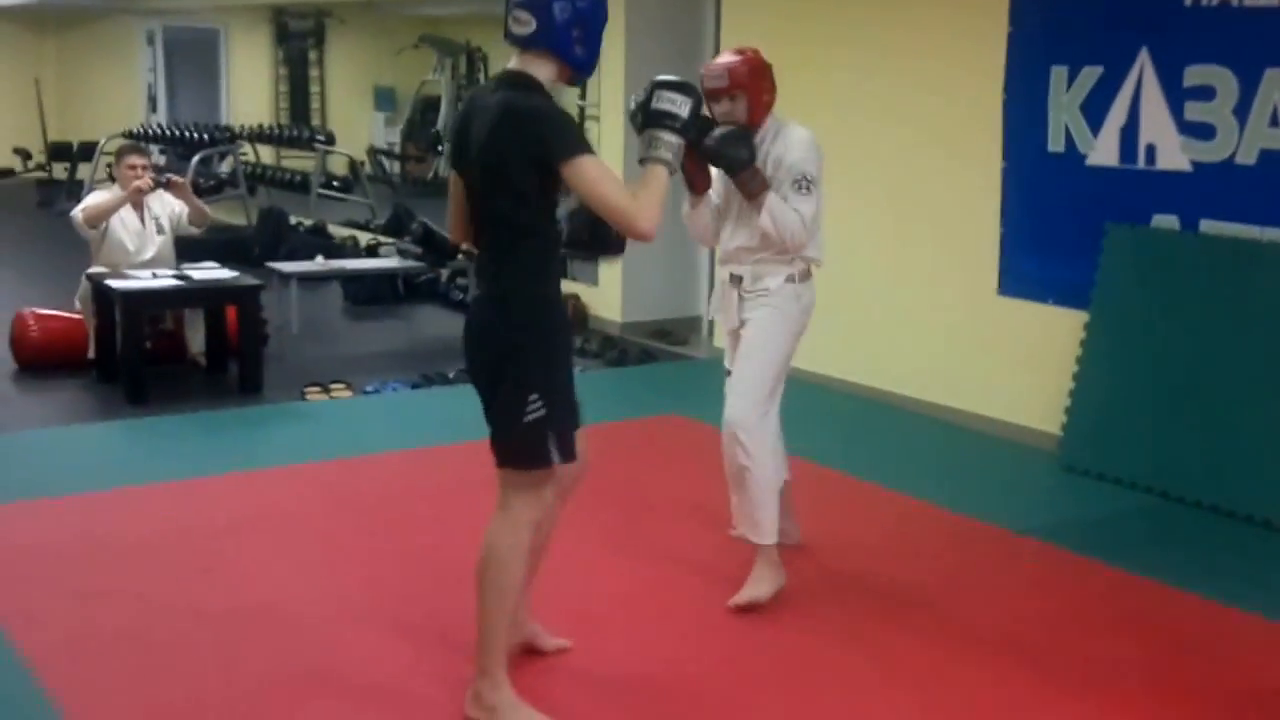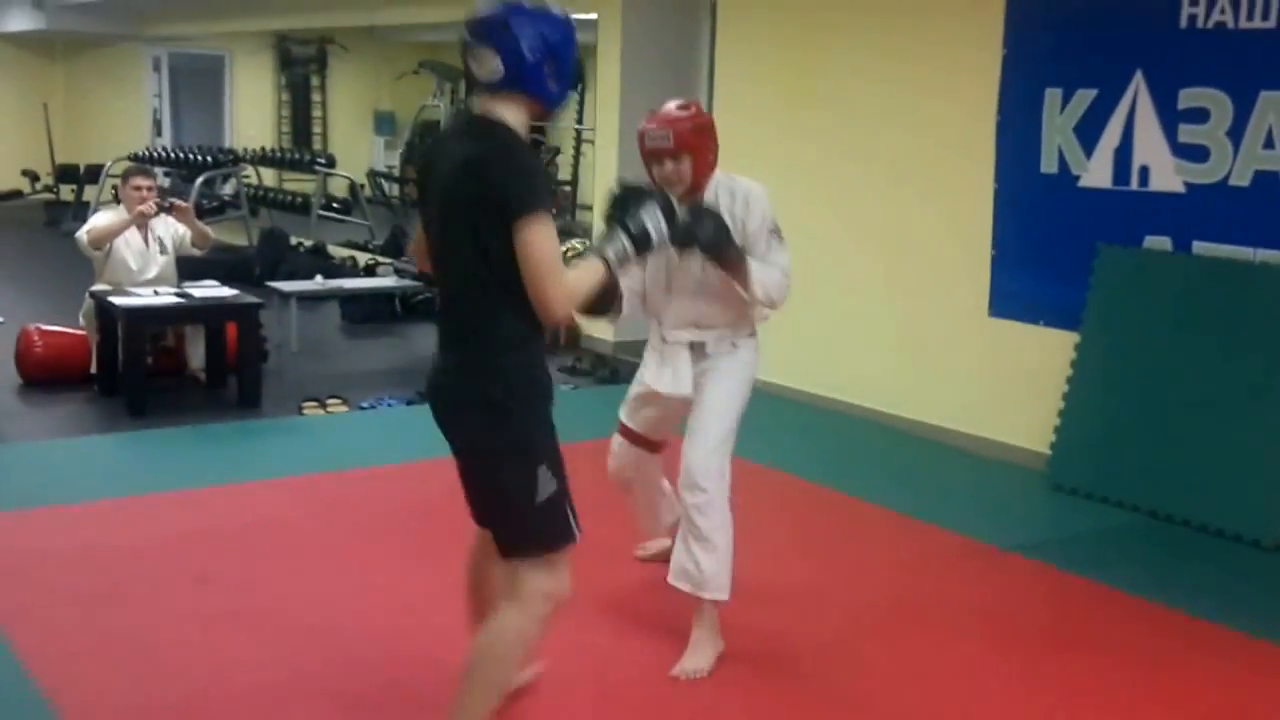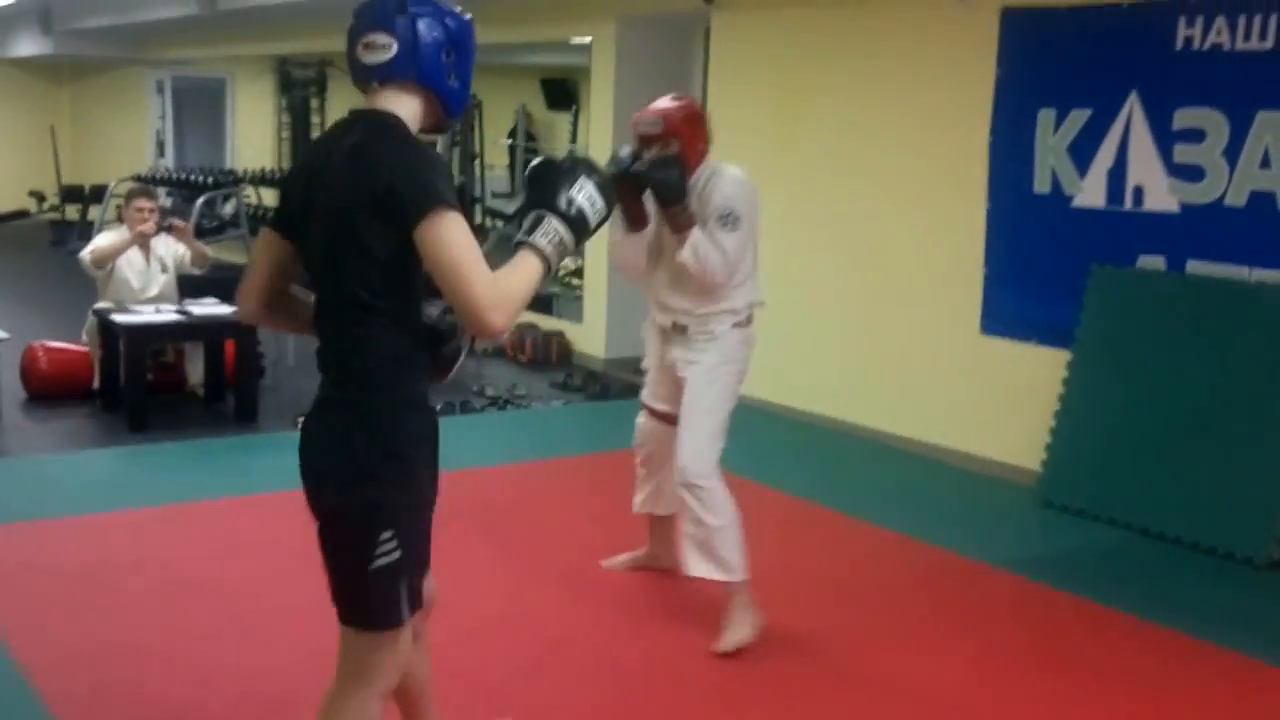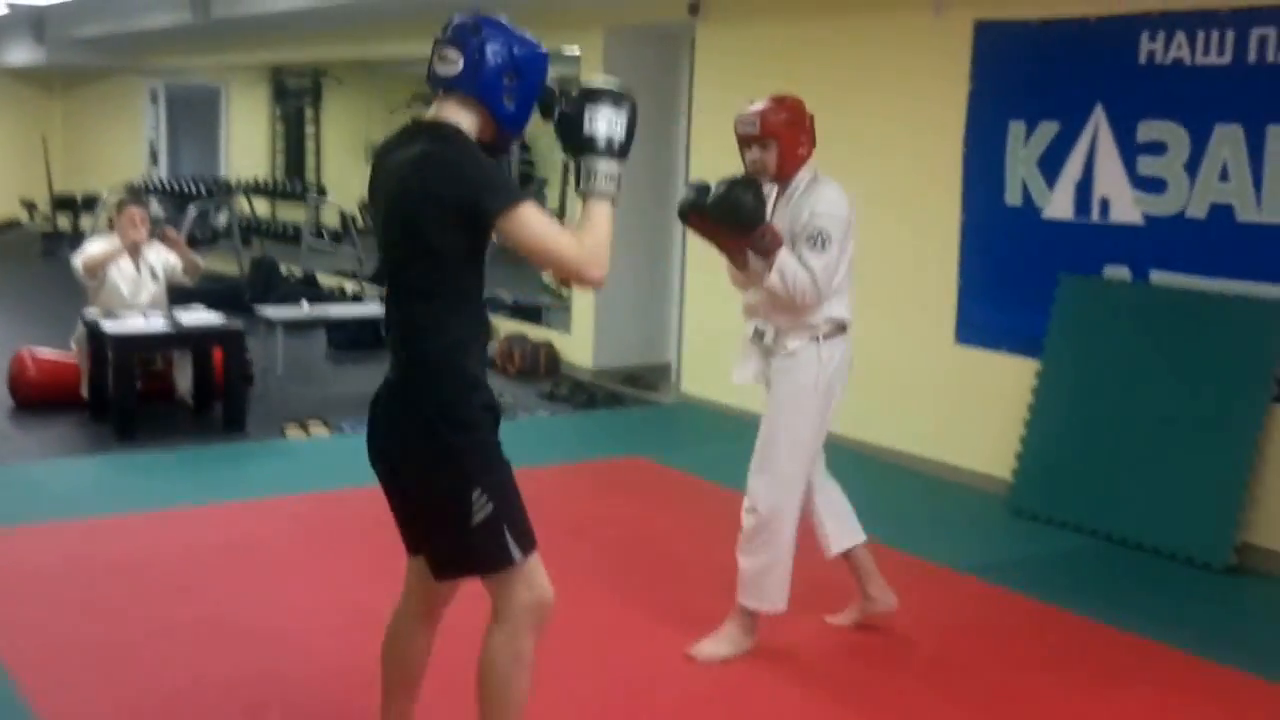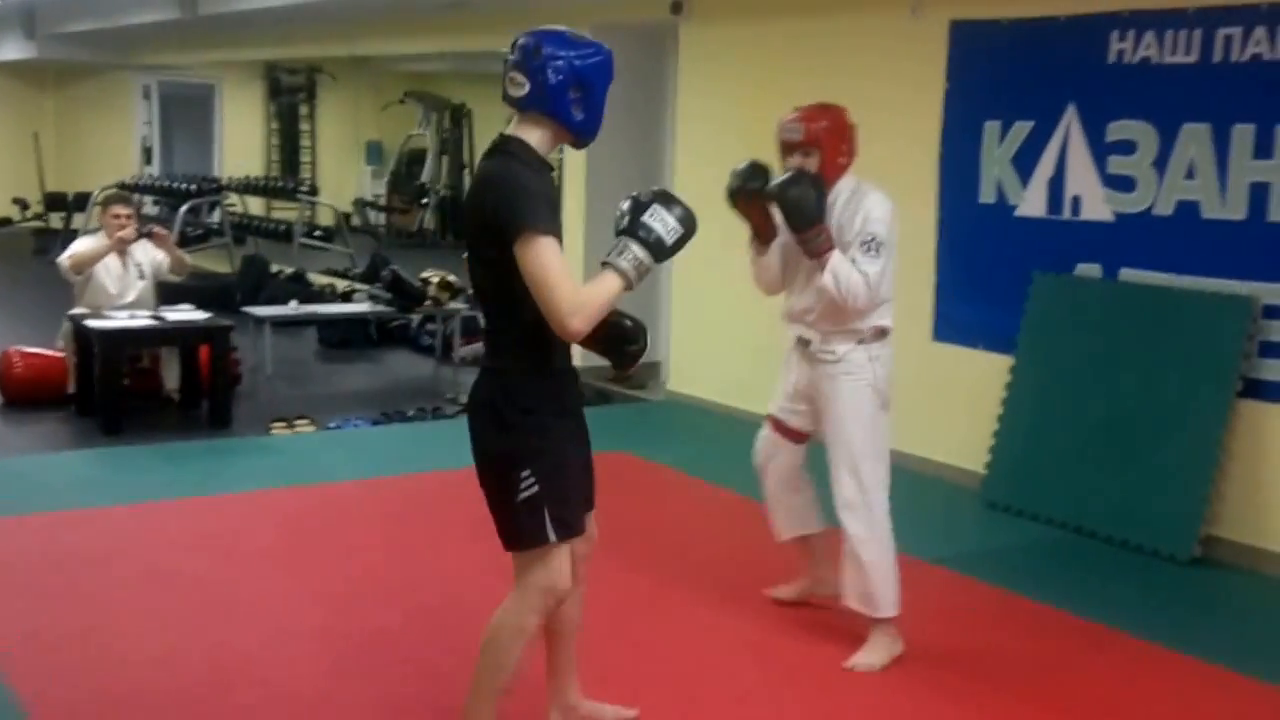
dt=0.7s
person 1, frame 1
left shoulder: (480, 106)
right shoulder: (540, 117)
left elbow: (461, 226)
right elbow: (639, 221)
right wrist: (664, 140)
left hip: (504, 314)
right hip: (523, 323)
left knee: (560, 474)
right knee: (524, 502)
left ankle: (514, 622)
person 1, frame 2
left shoulder: (448, 145)
right shoulder: (511, 163)
left elbow: (427, 257)
right elbow: (554, 302)
right wrist: (623, 244)
left hip: (459, 374)
right hip: (502, 385)
left knee: (502, 534)
right knee: (538, 587)
person 1, frame 3
left shoulder: (320, 159)
right shoulder: (406, 162)
left elbow: (257, 300)
right elbow: (489, 313)
right wrist: (555, 229)
left hip: (351, 422)
right hip: (376, 434)
left knee: (411, 608)
person 1, frame 4
left shoulder: (398, 154)
right shoulder: (465, 167)
right elbow: (586, 264)
left wrist: (487, 141)
right wrist: (599, 166)
left hip: (405, 410)
right hip: (445, 417)
left knee: (429, 587)
right knee: (525, 600)
person 1, frame 5
left shoulder: (510, 171)
right shoulder: (515, 182)
right elbow: (569, 315)
left wrist: (600, 333)
right wrist: (636, 250)
left hip: (547, 394)
right hip: (519, 405)
left knee: (574, 552)
right knee: (542, 581)
person 2, frame 1
left shoulder: (795, 144)
right shoulder: (729, 145)
left elbow: (794, 233)
right elbow: (706, 233)
left wrist: (749, 177)
right wrist: (696, 174)
left hip: (778, 292)
right hip: (737, 290)
left knee: (742, 417)
right knee: (754, 411)
left ankle: (768, 559)
right ankle: (781, 518)
person 2, frame 2
left shoulder: (745, 197)
left elbow: (776, 287)
right elbow: (639, 296)
left wrist: (724, 252)
left hip: (726, 355)
right hip: (666, 354)
left knee: (701, 471)
right knee: (628, 462)
left ankle: (709, 625)
right ankle: (672, 534)
person 2, frame 3
left shoulder: (730, 185)
right shoulder: (660, 191)
left elbow: (716, 268)
right elbow: (633, 269)
left wrist: (676, 210)
right wrist: (632, 208)
left hip: (718, 339)
right hip: (669, 334)
left knee: (693, 464)
right knee: (652, 441)
left ankle: (741, 602)
right ankle: (659, 547)
person 2, frame 4
left shoulder: (824, 199)
right shoulder: (774, 197)
left elbow: (806, 290)
right elbow: (755, 279)
left wrist: (760, 230)
right wrist: (724, 235)
left hip: (809, 353)
right hip: (786, 351)
left knee: (770, 486)
right knee: (804, 474)
left ankle: (744, 623)
right ankle: (873, 592)
person 2, frame 5
left shoulder: (870, 206)
right shoulder: (802, 204)
left elbow: (857, 295)
right elbow: (772, 281)
left wrist: (813, 232)
right wrist: (760, 221)
left hip: (853, 360)
right hip: (809, 353)
left knee: (858, 493)
right knee: (773, 456)
left ankle: (885, 627)
right ankle: (818, 572)
person 3, frame 1
left shoulder: (164, 200)
right shoulder: (102, 198)
left elbow: (201, 223)
right elbow: (83, 220)
left wrist: (187, 197)
right wrist: (127, 196)
left ankle: (200, 352)
person 3, frame 2
left shoulder: (167, 222)
right shoulder: (107, 218)
left elbow: (205, 243)
right elbow: (89, 241)
left wrist: (190, 221)
right wrist: (132, 220)
right knee: (96, 307)
left ankle: (200, 367)
person 3, frame 3
left shoulder: (169, 242)
right shoulder: (110, 238)
left elbow: (204, 263)
right elbow: (92, 261)
left wrist: (189, 241)
right wrist: (133, 239)
right knee: (100, 324)
left ankle: (199, 382)
person 3, frame 4
left shoulder: (159, 251)
right shoulder: (100, 247)
left elbow: (195, 274)
right elbow: (84, 269)
left wrist: (181, 250)
right wrist: (124, 247)
right knee: (88, 330)
left ankle: (188, 392)
person 3, frame 5
left shoulder: (146, 248)
right shoulder: (87, 244)
left elbow: (182, 271)
right elbow: (70, 267)
left wrist: (169, 248)
right wrist: (112, 245)
right knee: (74, 326)
left ankle: (175, 388)
